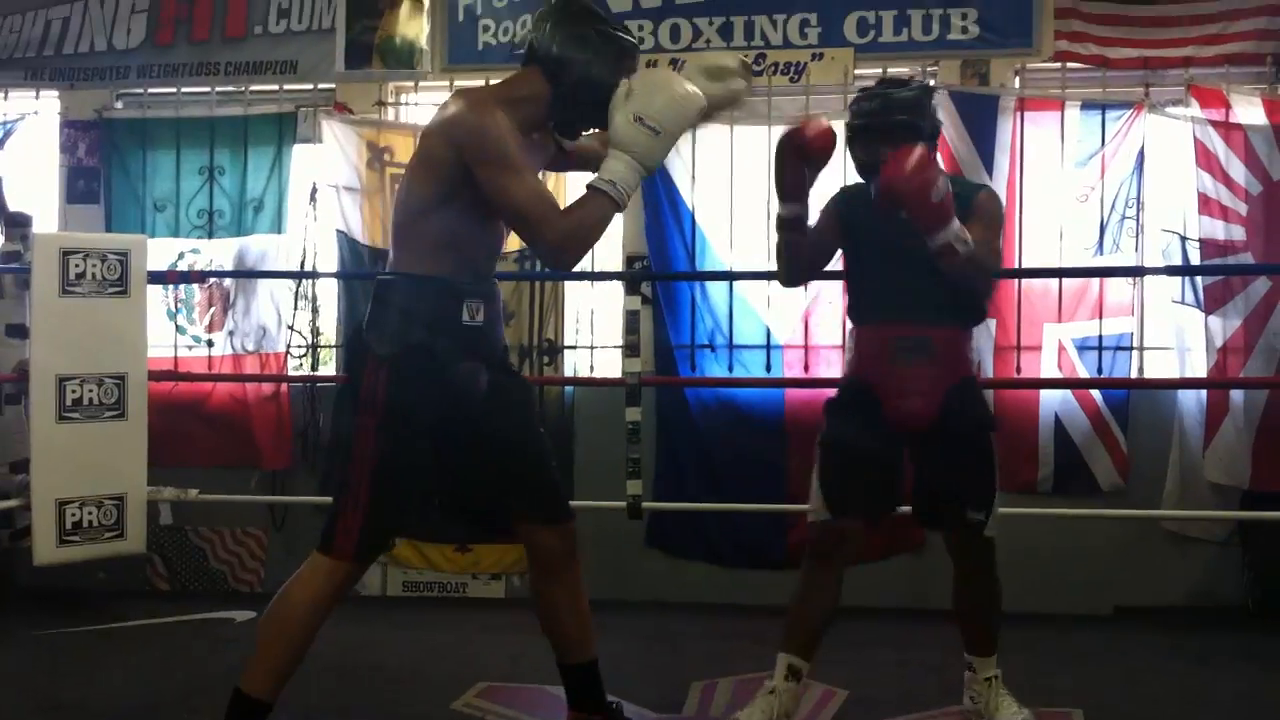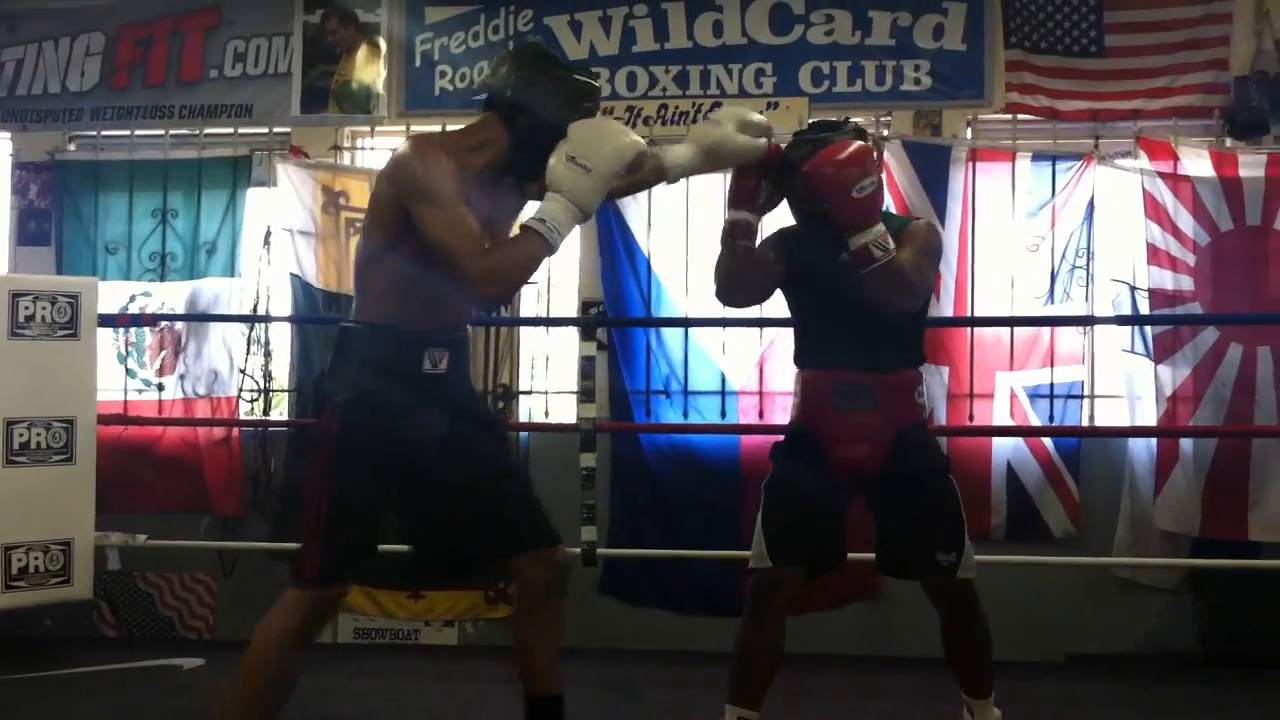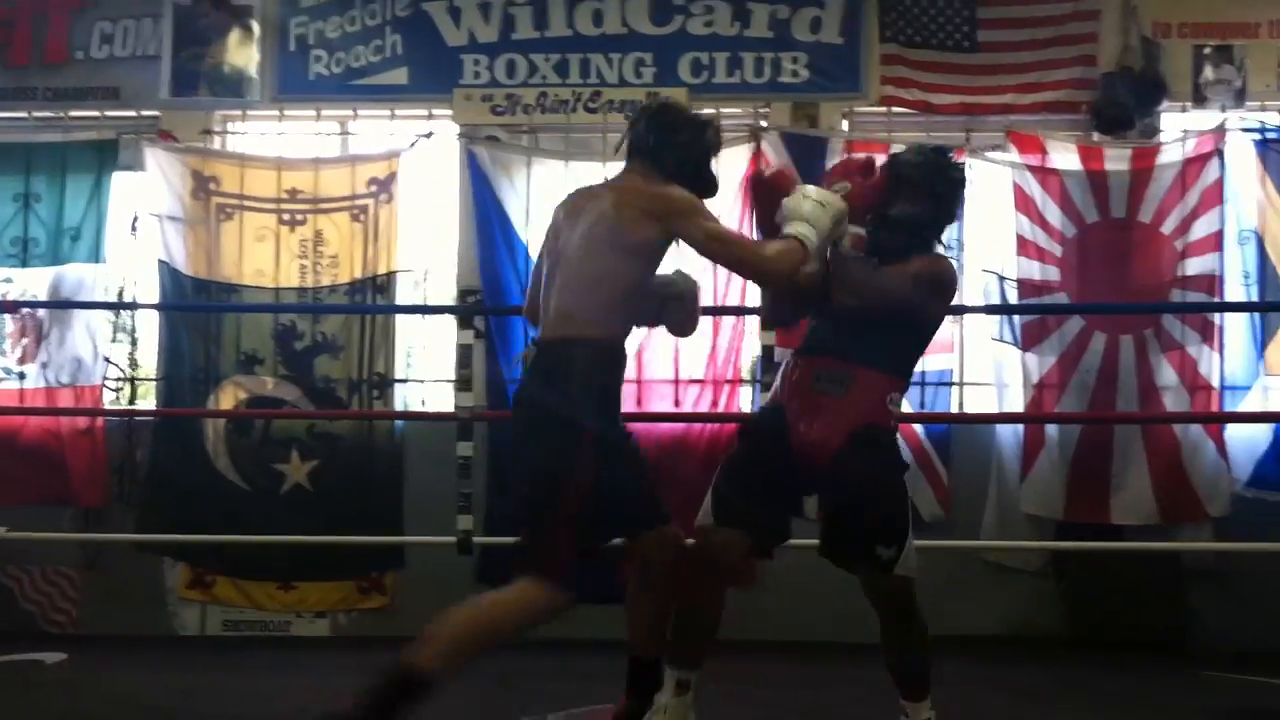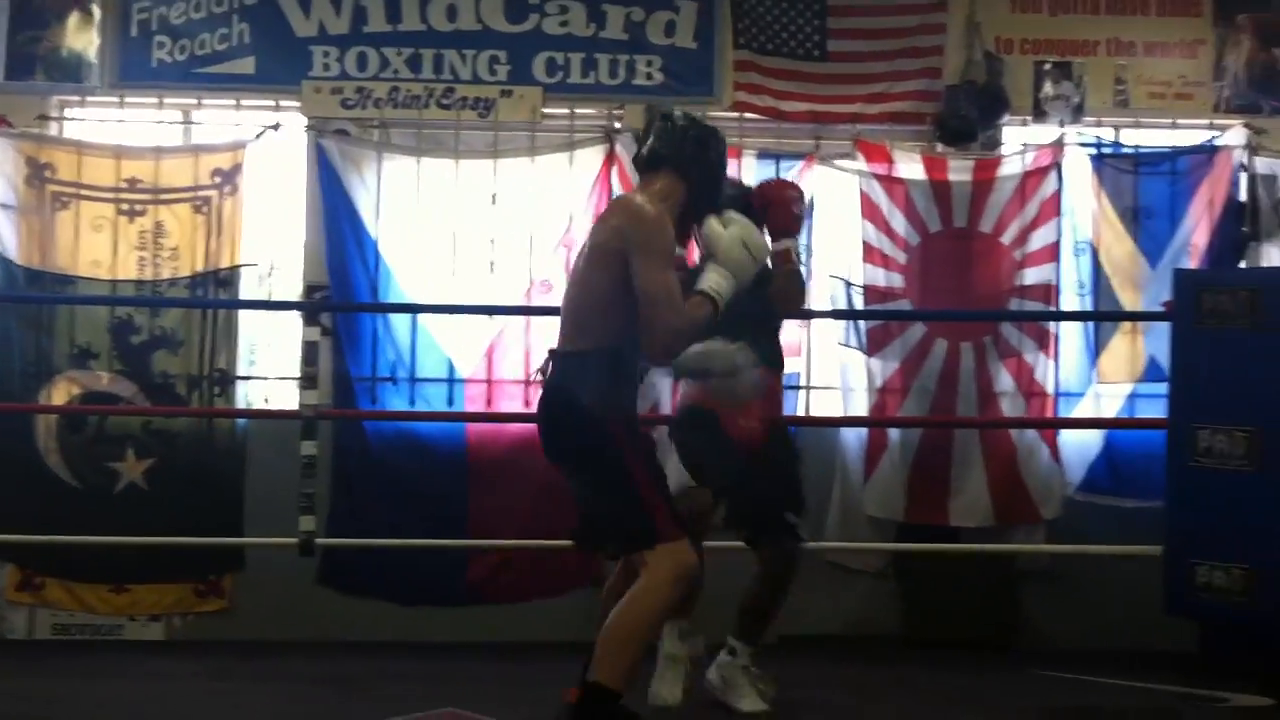
dt=0.7s
person 1, frame 1
left shoulder: (526, 131)
right shoulder: (478, 119)
left elbow: (591, 152)
right elbow: (558, 244)
left wrist: (690, 103)
right wrist: (634, 154)
left hip: (470, 348)
right hip: (408, 348)
left knee: (551, 536)
right knee: (344, 555)
person 1, frame 2
left shoulder: (505, 177)
right shoulder: (427, 162)
left elbow: (607, 183)
right elbow: (487, 283)
left wrist: (696, 153)
right wrist: (566, 201)
left hip: (444, 391)
right hip: (373, 388)
left knee: (542, 567)
right knee: (316, 594)
person 1, frame 3
left shoulder: (576, 206)
right shoulder: (668, 201)
left elbow: (538, 306)
right elbow: (773, 269)
right wrist: (805, 227)
left hip: (559, 395)
right hip: (559, 405)
left knee: (660, 544)
right knee: (549, 589)
person 1, frame 4
left shoulder: (623, 215)
right shoulder: (647, 220)
right elbow: (666, 336)
right wrist: (723, 276)
left hip: (587, 401)
right hip: (592, 406)
left knee: (644, 553)
right knee: (672, 561)
person 2, frame 1
left shoulder: (975, 199)
right shoulder: (850, 204)
left elbow: (981, 280)
right elbow: (792, 271)
left wrist: (935, 216)
right wrist: (791, 193)
left hip: (950, 393)
right hip: (867, 390)
left knee: (972, 542)
right knee: (828, 537)
person 2, frame 2
left shoulder: (914, 235)
right shoulder: (788, 245)
left elbow: (901, 297)
right elbow: (734, 292)
left wrist: (860, 219)
right wrist: (744, 204)
left hip: (900, 437)
right hip: (815, 438)
left knee: (953, 587)
right knee: (770, 585)
person 2, frame 3
left shoulder: (933, 272)
right shoulder: (841, 249)
left elbow: (854, 295)
right elbow: (784, 303)
left wrist: (850, 222)
left hip: (861, 436)
right hip: (786, 422)
left knee: (892, 588)
right knee: (712, 552)
person 2, frame 4
left shoulder: (766, 277)
left elbow: (791, 303)
left wrist: (785, 238)
left hip: (764, 428)
right hip: (703, 421)
left knee: (782, 556)
right knee: (690, 516)
left ankle: (733, 664)
right ankle: (675, 646)
